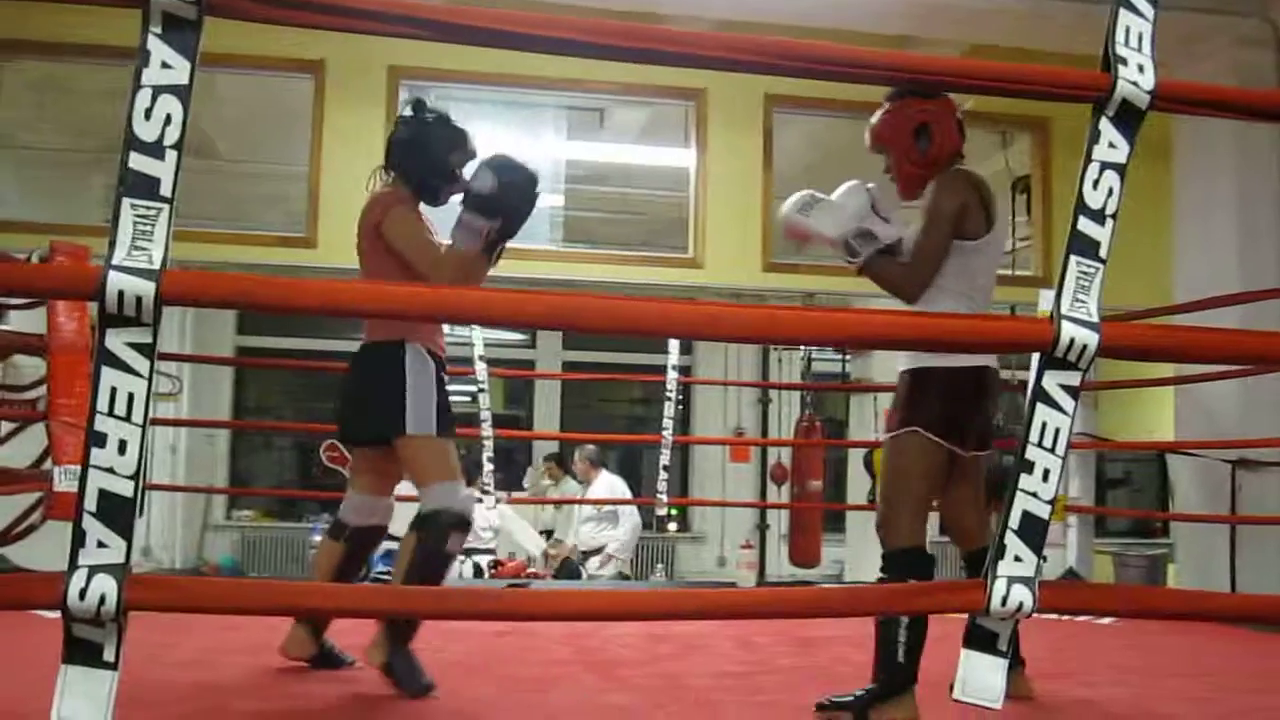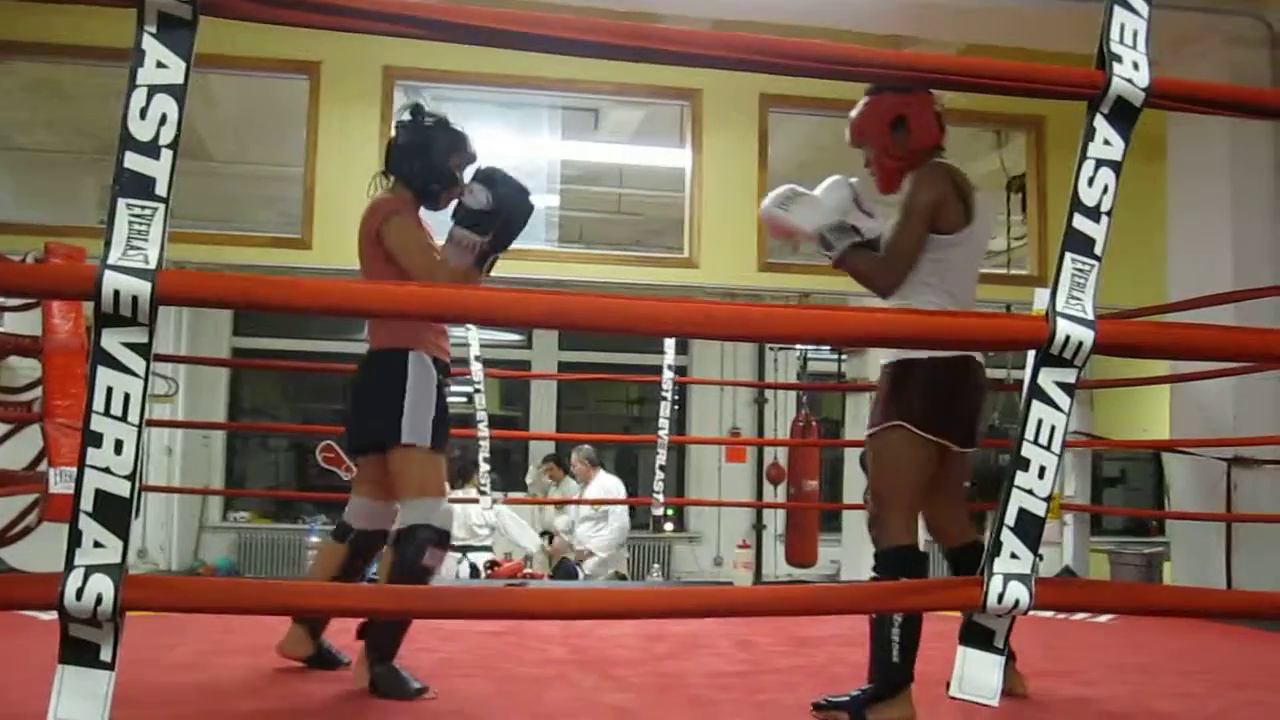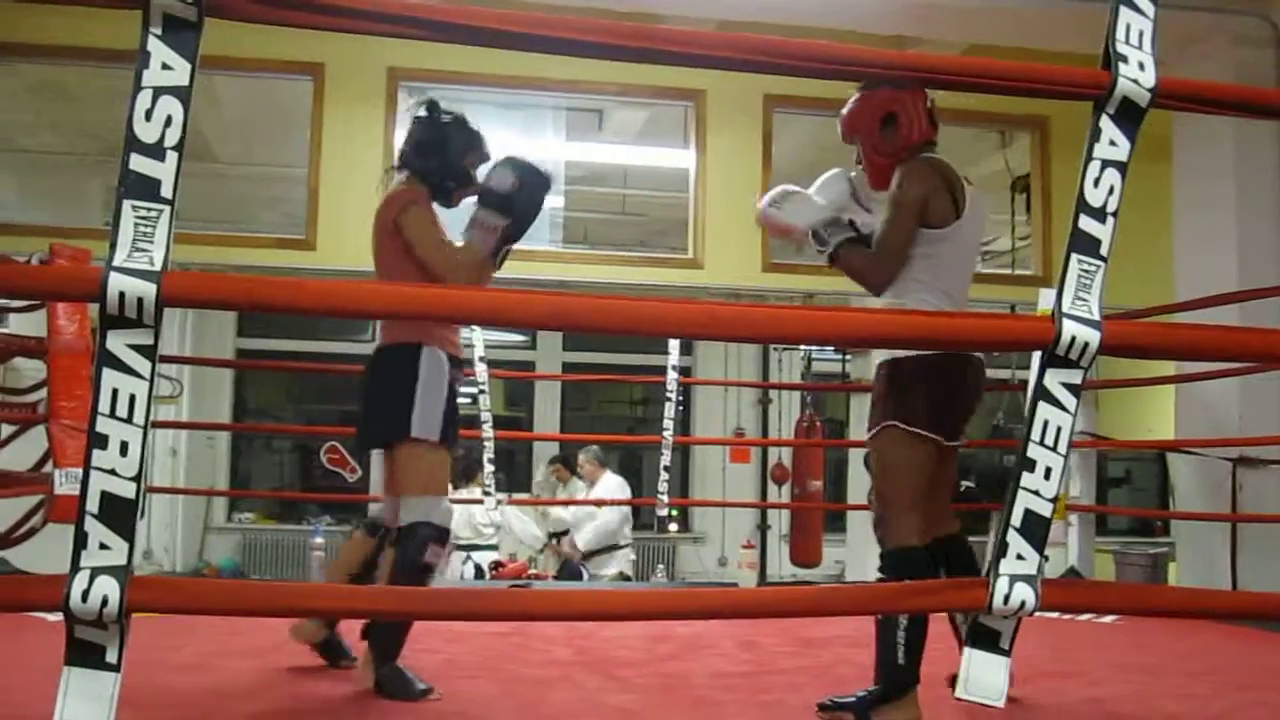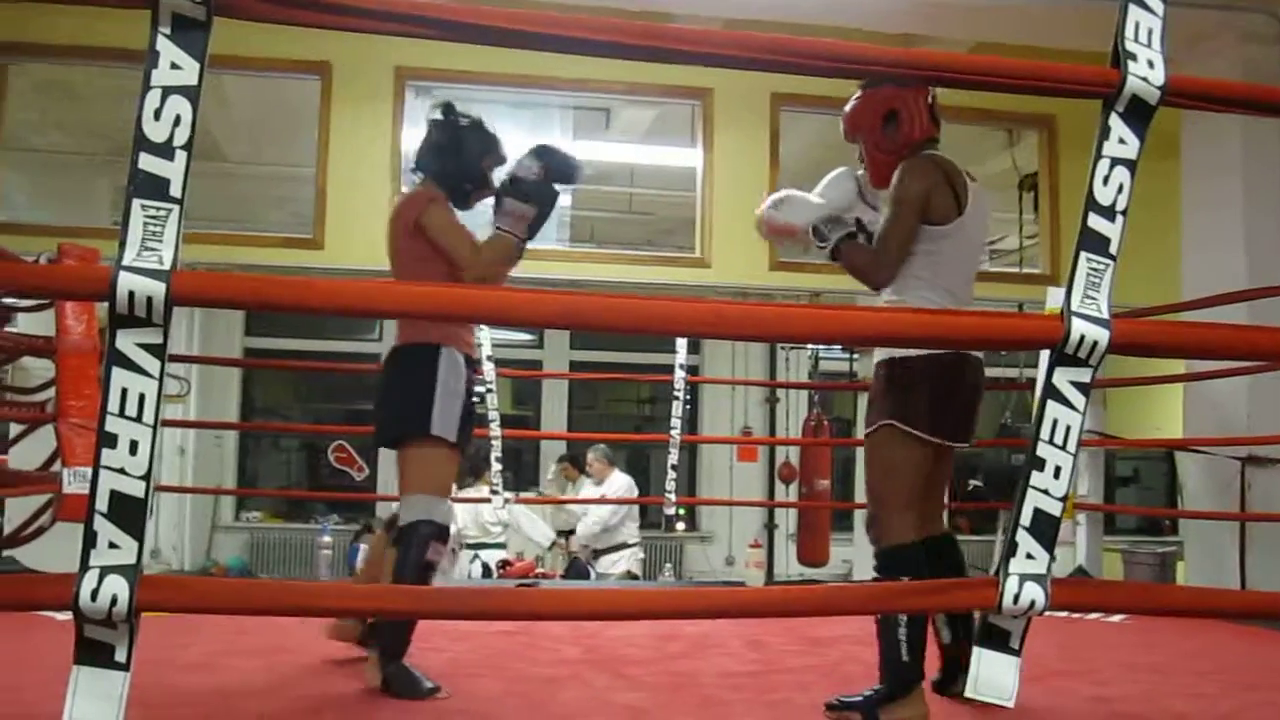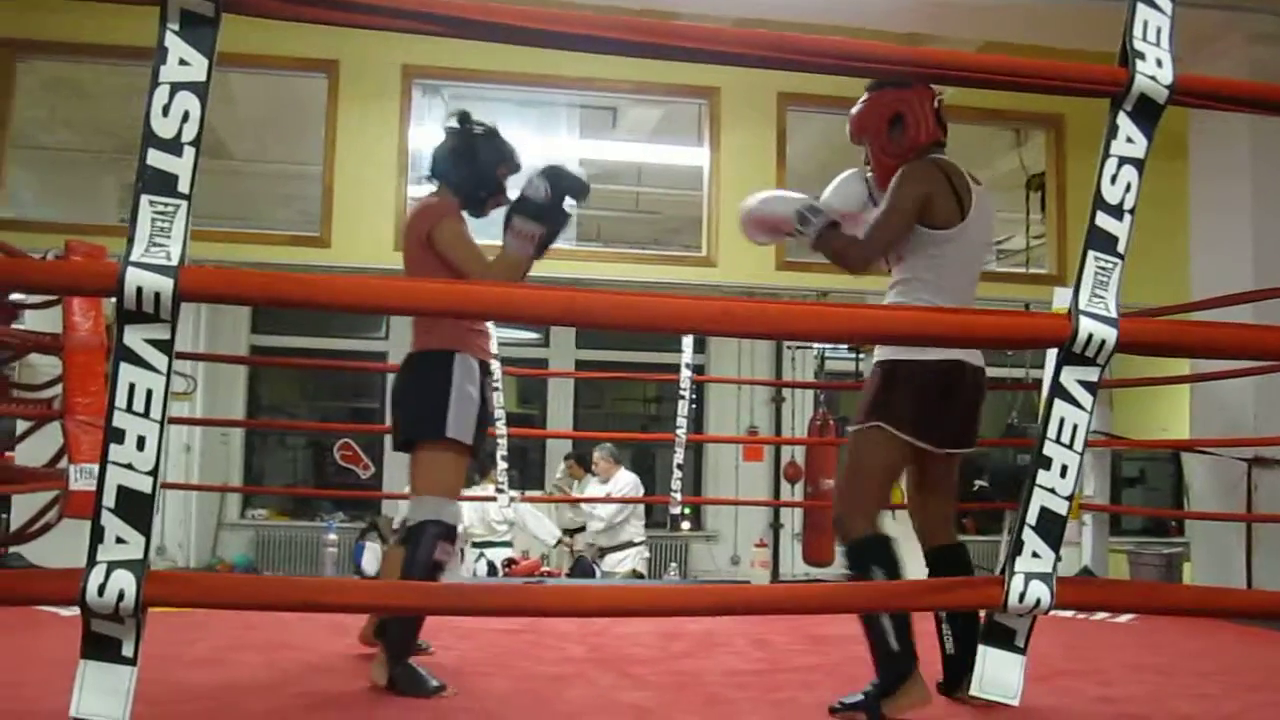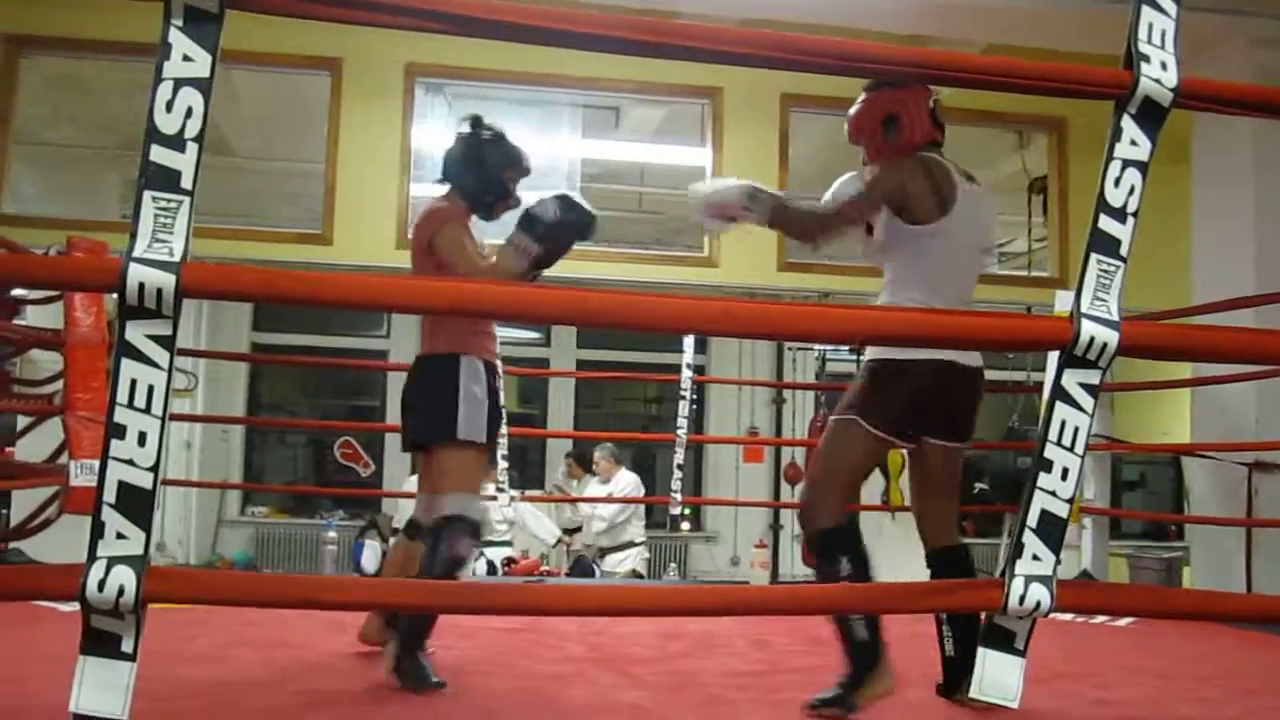
dt=0.1s
person 1, frame 1
left shoulder: (953, 185)
right shoulder: (968, 196)
left elbow: (913, 286)
left wrist: (847, 236)
right wrist: (880, 233)
left hip: (942, 374)
right hip: (967, 375)
left knee: (900, 528)
right knee: (970, 529)
right ankle: (1005, 666)
person 1, frame 2
left shoulder: (929, 180)
right shoulder: (959, 191)
left elbow: (887, 279)
left wrist: (823, 228)
right wrist: (861, 225)
left hip: (925, 366)
right hip: (957, 368)
left knee: (893, 526)
right knee: (953, 524)
person 1, frame 3
left shoulder: (918, 173)
right shoulder: (961, 188)
left elbow: (878, 275)
left wrist: (818, 225)
right wrist: (860, 222)
left hip: (920, 363)
right hip: (953, 364)
left knee: (898, 527)
right knee: (935, 523)
person 1, frame 4
left shoulder: (921, 171)
right shoulder: (964, 186)
left elbow: (877, 272)
left wrist: (820, 224)
right wrist: (865, 219)
left hip: (918, 363)
right hip: (959, 363)
left knee: (892, 527)
right knee: (923, 522)
person 1, frame 5
left shoulder: (921, 174)
right shoulder: (973, 191)
left elbow: (863, 258)
left wrist: (803, 217)
right wrist: (868, 217)
left hip: (915, 366)
right hip: (960, 369)
left knee: (854, 517)
right knee: (938, 527)
person 1, frame 6
left shoulder: (910, 173)
right shoulder: (976, 192)
left elbow: (818, 226)
left wrist: (746, 199)
right wrist: (883, 227)
left hip: (904, 364)
right hip: (958, 369)
left knee: (825, 505)
right knee: (940, 527)
left ankle: (866, 666)
person 2, frame 1
left shoulder: (406, 214)
right shoulder: (390, 204)
left elbow: (459, 289)
right elbow: (444, 277)
left wrist: (496, 231)
right wrist: (478, 212)
left hip: (391, 365)
right hip: (401, 362)
left knee: (364, 511)
right knee: (446, 505)
left ankle: (307, 631)
right ankle: (392, 638)
person 2, frame 2
left shoulder: (402, 218)
right shoulder: (393, 210)
right elbow: (435, 291)
left wrist: (492, 240)
right wrist: (470, 225)
left hip: (395, 372)
right hip: (405, 369)
left knee: (367, 518)
right knee: (426, 521)
left ankle: (305, 632)
right ankle: (376, 657)
person 2, frame 3
left shoulder: (416, 211)
right shoulder: (408, 202)
left elbow: (461, 289)
right elbow: (458, 276)
left wrist: (504, 231)
right wrist: (494, 209)
left hip: (408, 367)
right hip: (417, 363)
left knee: (399, 512)
right knee: (427, 517)
left ankle: (322, 615)
right ankle: (381, 657)
person 2, frame 4
left shoulder: (426, 209)
right shoulder: (426, 201)
left elbow: (477, 281)
right elbow: (483, 268)
left wrist: (522, 214)
right wrist: (523, 201)
left hip: (422, 365)
right hip: (433, 364)
left knee: (417, 509)
right knee: (427, 514)
left ankle: (367, 619)
right ankle: (388, 655)
person 2, frame 5
left shoulder: (438, 217)
right shoulder: (438, 211)
right elbow: (489, 282)
left wrist: (532, 238)
right wrist: (530, 220)
left hip: (439, 370)
right hip: (448, 368)
left knee: (427, 510)
right knee: (436, 515)
left ankle: (387, 624)
right ankle: (394, 654)
person 2, frame 6
left shoulder: (452, 225)
right shoulder: (444, 216)
right elbow: (482, 286)
left wrist: (532, 255)
right wrist: (535, 238)
left hip: (454, 374)
right hip: (455, 373)
left knee: (435, 511)
right knee: (461, 513)
left ankle: (389, 621)
right ankle: (409, 647)
